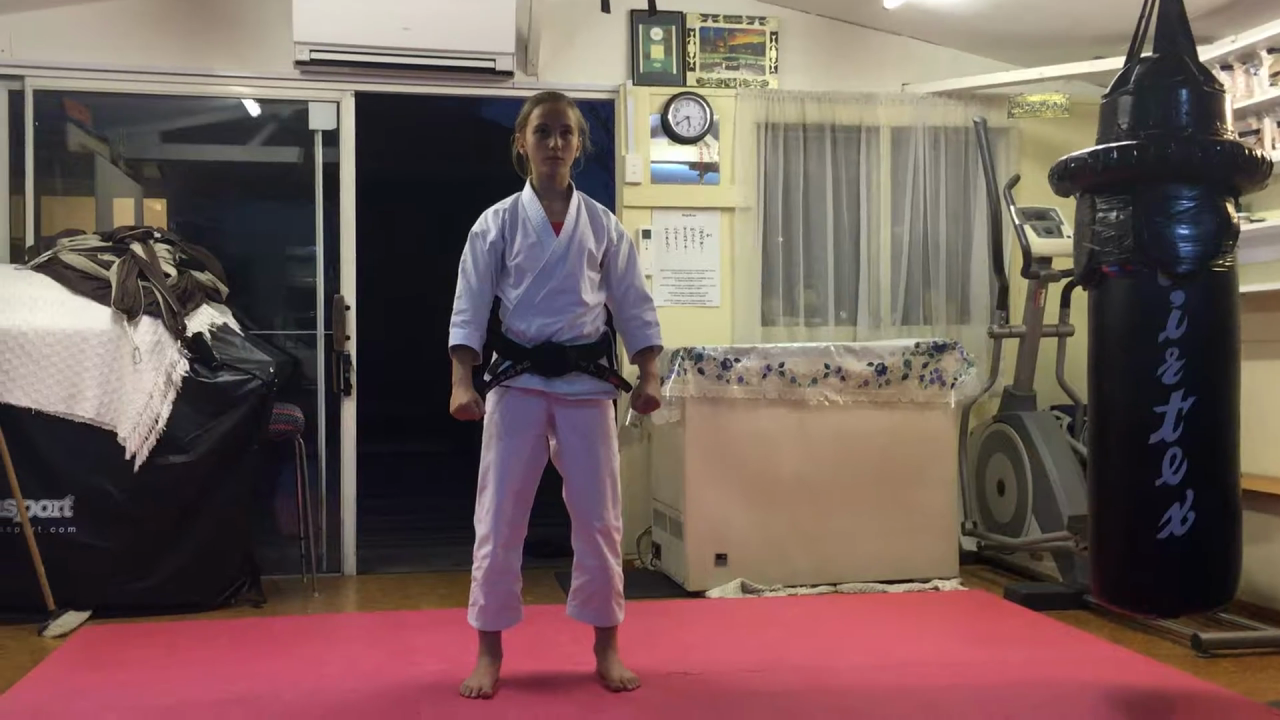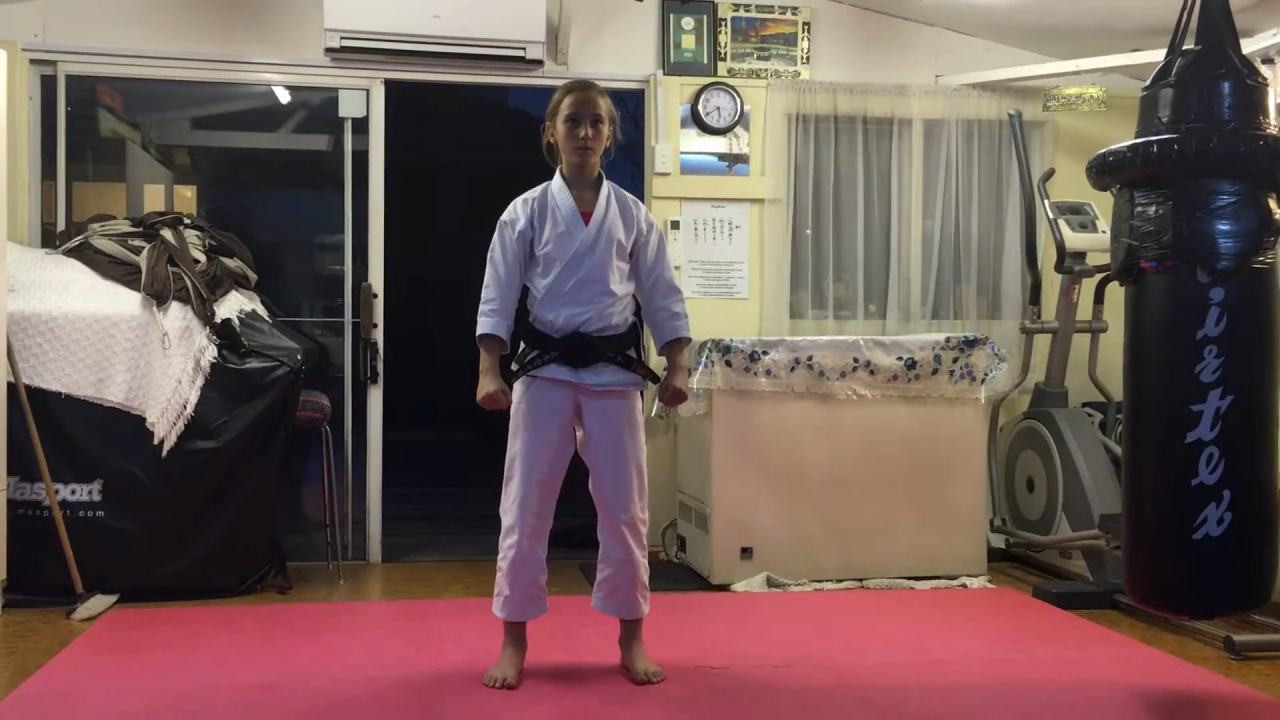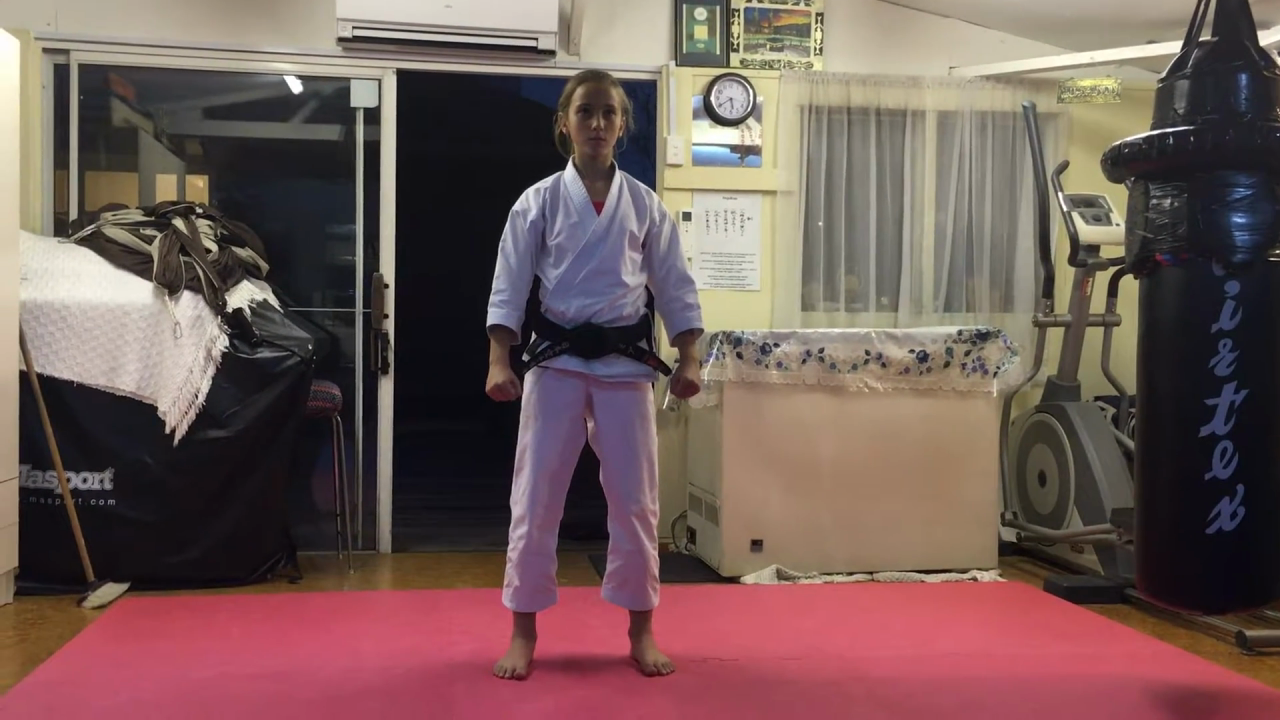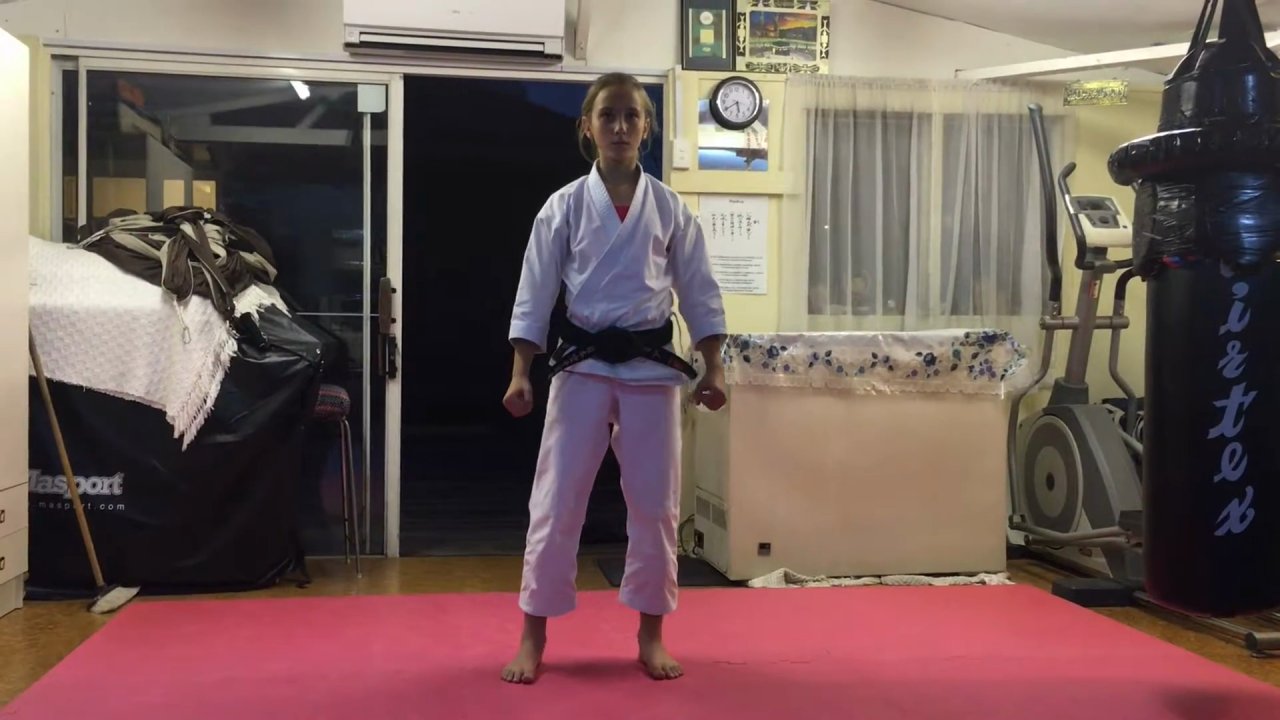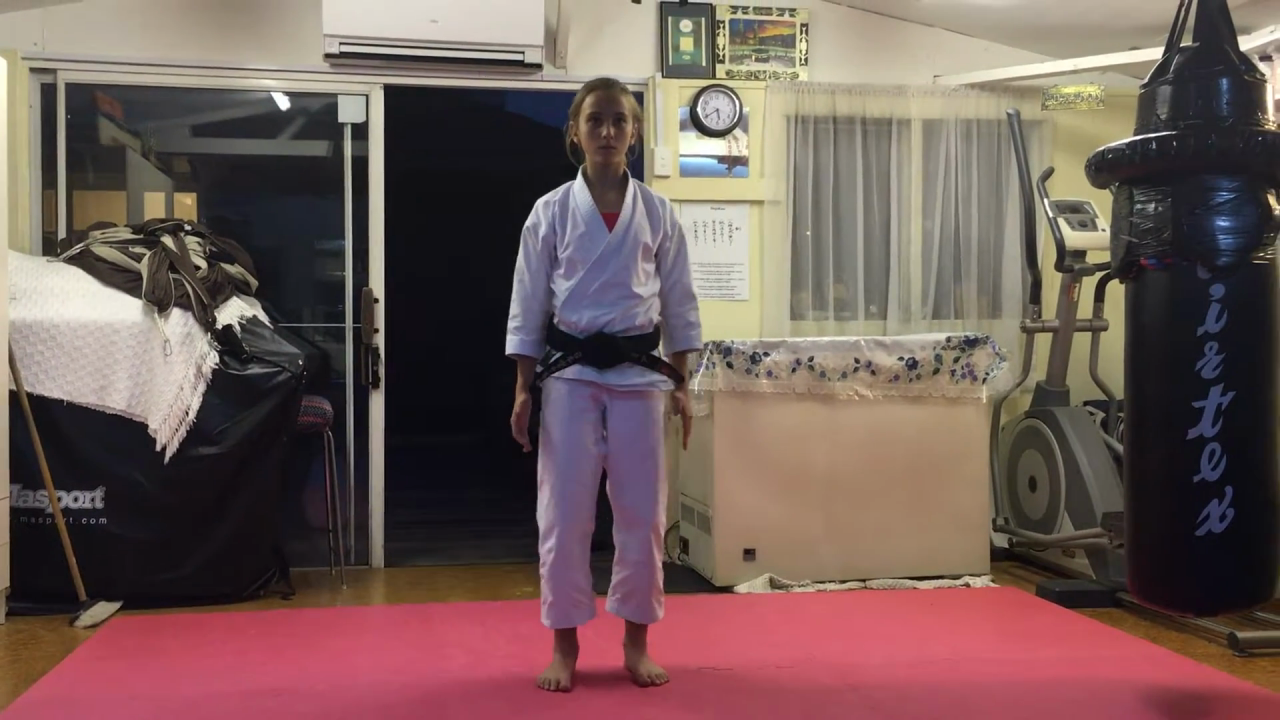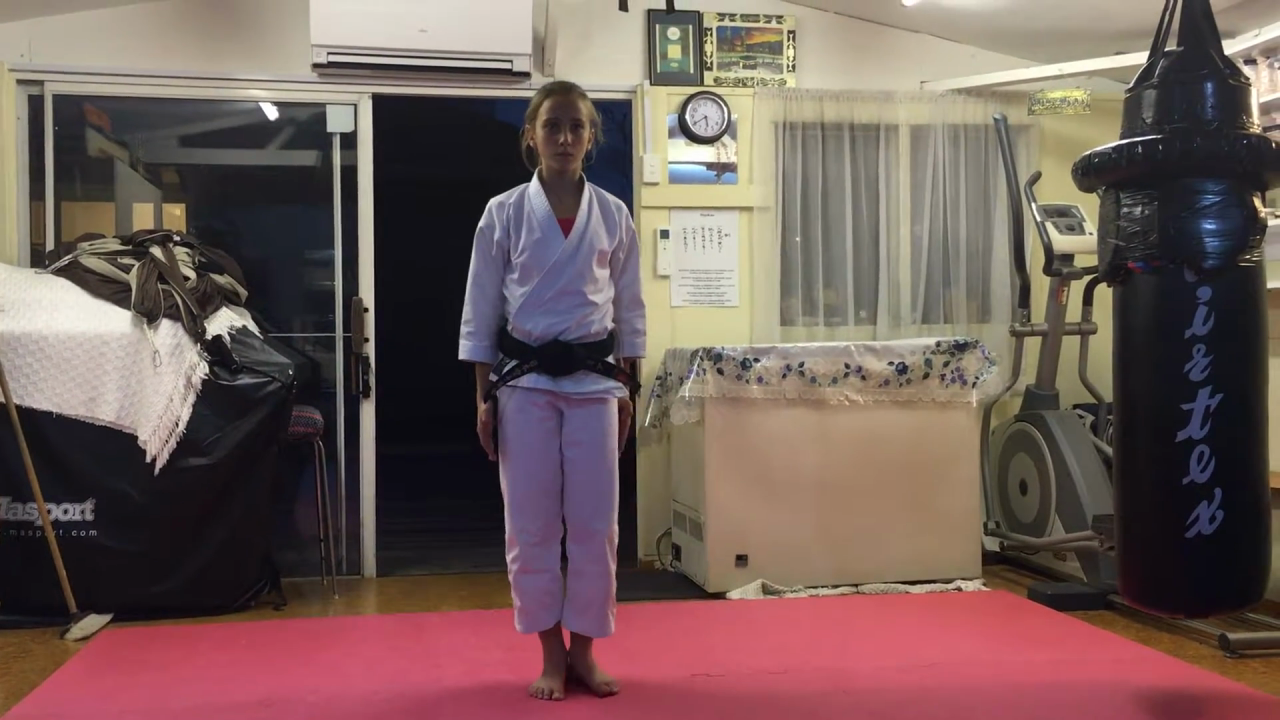
dt=0.7s
person 1, frame 1
left shoulder: (603, 225)
right shoulder: (497, 222)
left elbow: (633, 304)
right elbow: (470, 306)
left wrist: (648, 376)
right wrist: (462, 383)
left hip: (586, 380)
right hip: (518, 379)
left knee: (598, 515)
right knee: (500, 515)
left ankle: (606, 645)
right ankle: (489, 649)
person 1, frame 2
left shoulder: (632, 215)
right shoulder: (527, 212)
left elbow: (661, 296)
right elbow: (498, 295)
left wrist: (676, 368)
right wrist: (489, 371)
left hip: (614, 371)
right hip: (545, 369)
left knee: (624, 507)
right knee: (526, 505)
left ankle: (631, 638)
right ankle: (514, 640)
person 1, frame 3
left shoulder: (644, 205)
right shoulder: (539, 201)
left elbow: (674, 285)
right elbow: (509, 286)
left wrist: (688, 359)
right wrist: (499, 362)
left hip: (625, 363)
right hip: (556, 360)
left knee: (635, 498)
right knee: (536, 496)
left ankle: (641, 628)
right ankle: (523, 630)
person 1, frame 4
left shoulder: (669, 207)
right shoulder: (565, 206)
left elbow: (699, 291)
right elbow: (536, 292)
left wrist: (713, 367)
right wrist: (520, 371)
left hip: (652, 366)
right hip: (583, 363)
left knee: (654, 503)
right knee: (558, 498)
left ankle: (650, 634)
right ankle: (533, 634)
person 1, frame 5
left shoulder: (657, 212)
right shoulder: (551, 211)
left elbow: (679, 303)
right elbow: (527, 304)
left wrist: (679, 384)
right wrist: (523, 389)
left hip: (637, 373)
right hip: (570, 372)
left knee: (642, 511)
right knee: (564, 509)
left ankle: (636, 641)
right ankle: (565, 642)
person 1, frame 6
left shoulder: (612, 215)
right shoulder: (505, 213)
left elbow: (629, 308)
right elbow: (482, 309)
left wrist: (626, 388)
right wrist: (484, 395)
left hip: (594, 380)
right hip: (525, 381)
left knee: (594, 521)
right knee: (532, 522)
left ankle: (583, 650)
right ankle: (552, 653)
